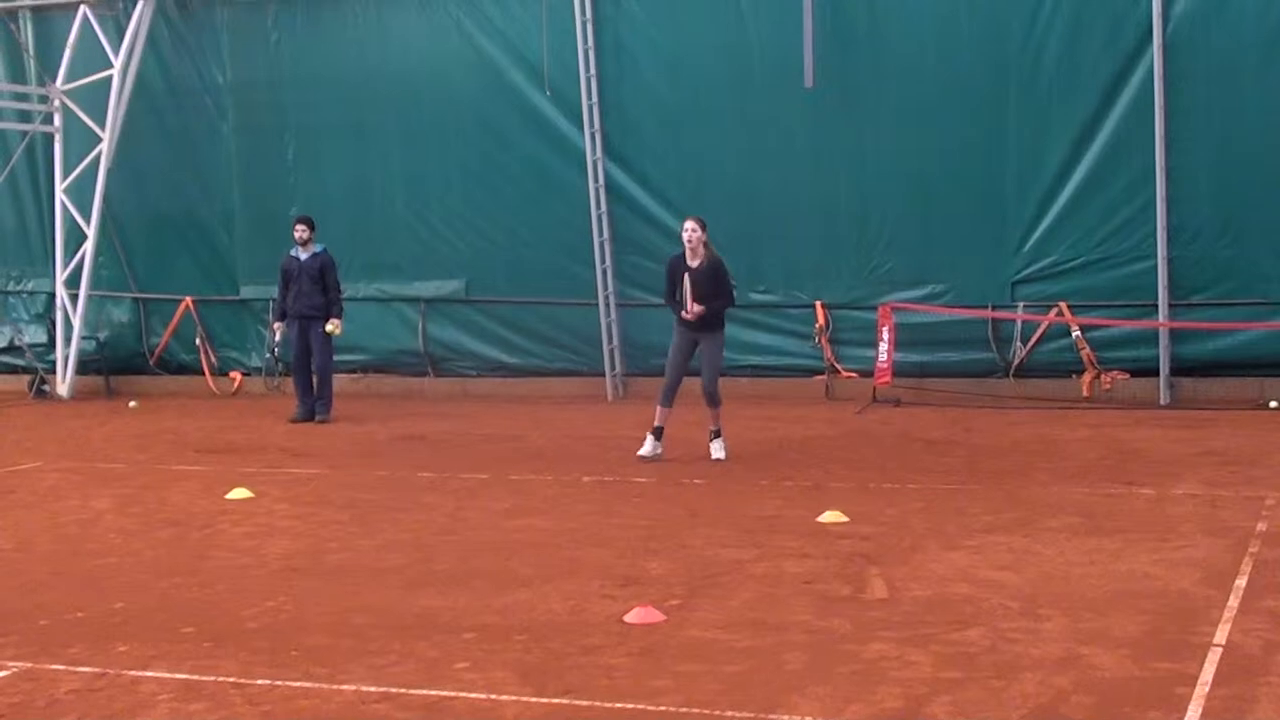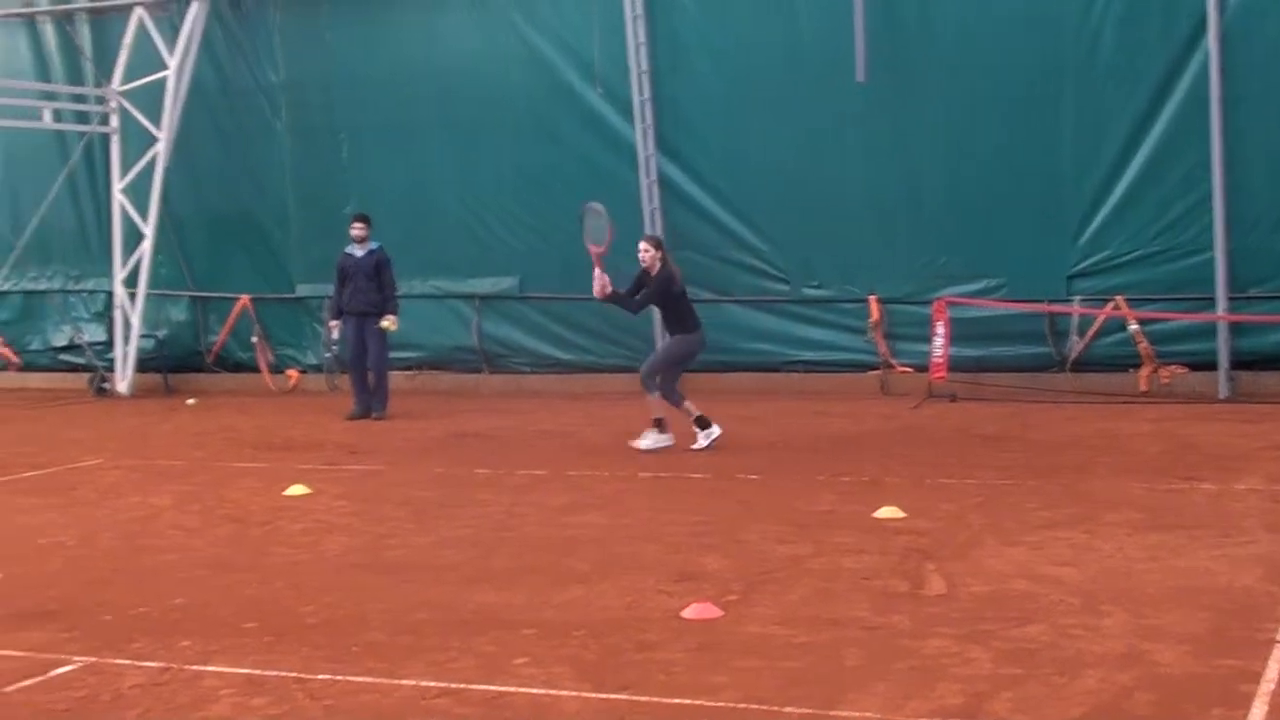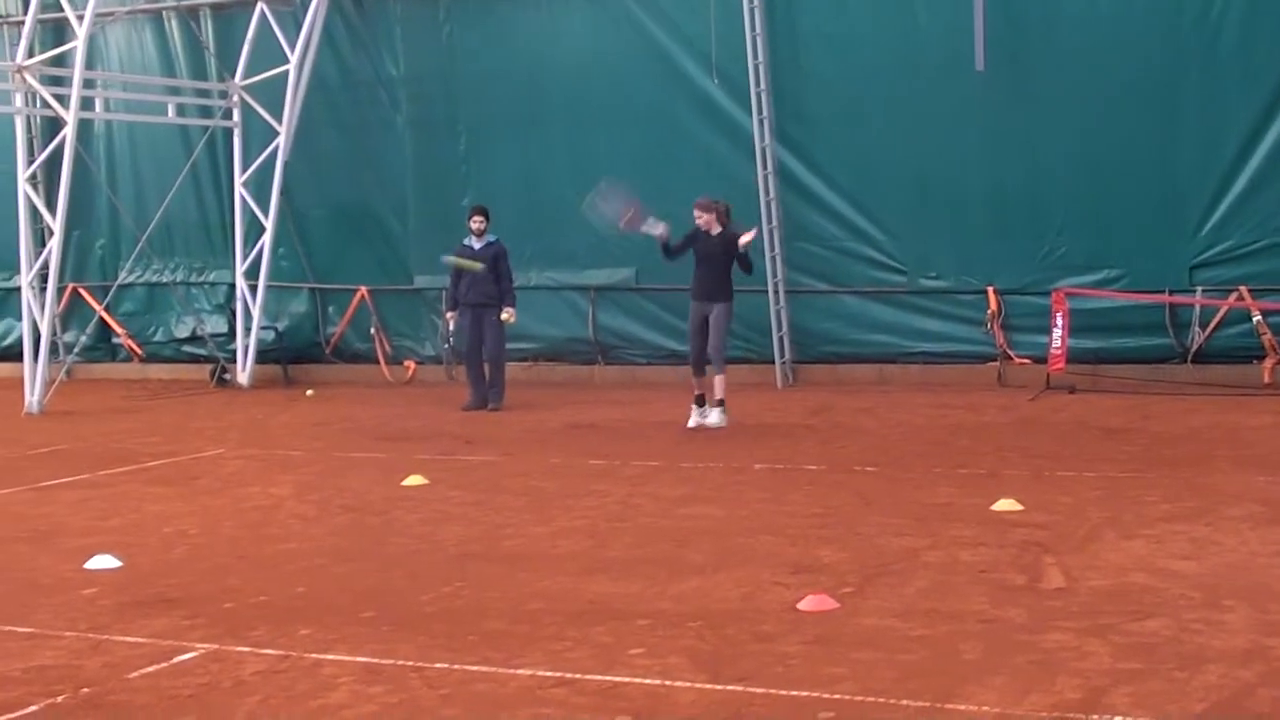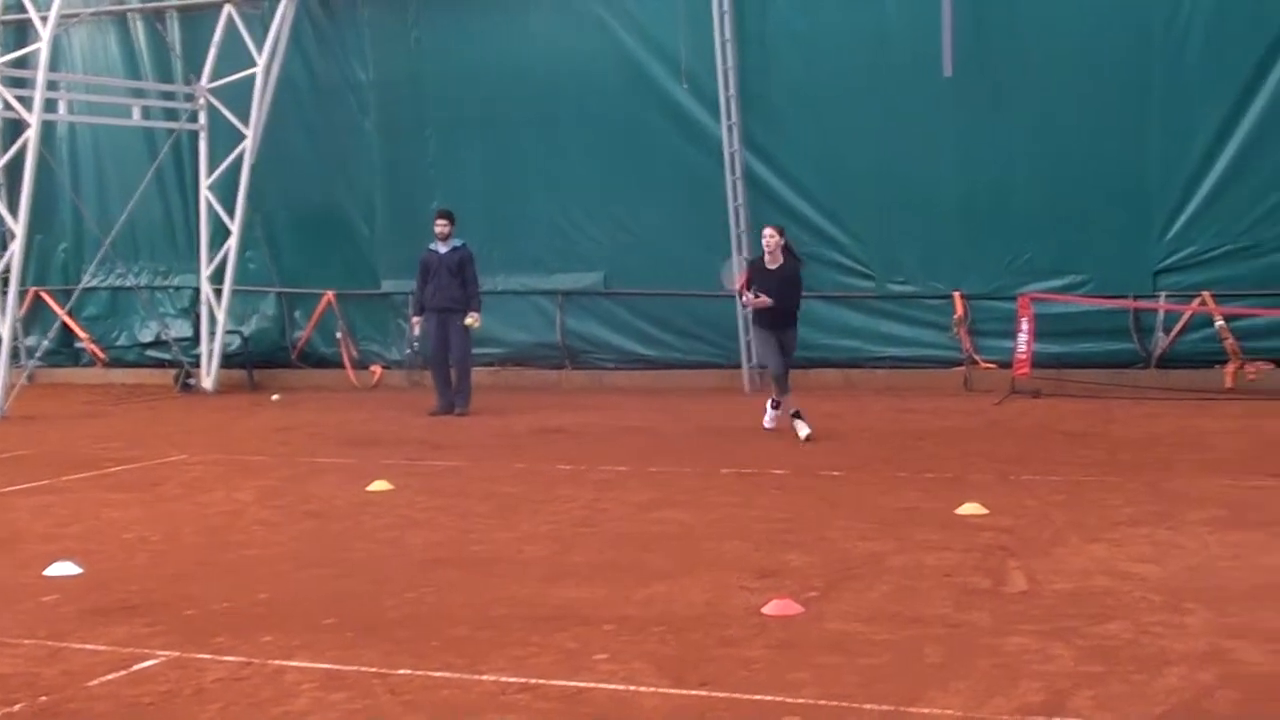
dt=0.7s
person 1, frame 1
left shoulder: (715, 264)
right shoulder: (674, 263)
left elbow: (729, 300)
right elbow: (669, 298)
left wrist: (705, 310)
right wrist: (682, 312)
left hip: (713, 332)
right hip: (685, 329)
left knee: (709, 387)
right knee: (671, 383)
left ankle: (716, 439)
right ankle: (654, 440)
person 1, frame 2
left shoulder: (664, 277)
right shoulder: (646, 274)
left elbow: (635, 307)
right elbow: (627, 297)
left wrist: (609, 294)
right wrist: (606, 292)
left hip: (689, 338)
right hip: (682, 336)
left knee: (646, 374)
right knee: (668, 390)
left ankle: (659, 431)
right ankle: (706, 429)
person 1, frame 3
left shoulder: (731, 237)
right shoulder: (695, 235)
left elbow: (748, 269)
right elbow: (671, 256)
left wrist: (742, 249)
right wrist: (663, 238)
left hip: (721, 303)
right hip: (698, 302)
left knee: (715, 352)
right knee: (696, 357)
left ankle: (719, 409)
right ankle: (700, 406)
person 1, frame 4
left shoulder: (792, 269)
right shoulder: (754, 266)
left elbow: (792, 303)
right elbow: (746, 294)
left wrist: (770, 302)
right wrist: (746, 298)
left hip: (787, 329)
right hip: (763, 329)
left knee: (782, 374)
right knee: (776, 370)
left ankle: (775, 404)
right ankle: (797, 419)
person 2, frame 1
left shoulder: (323, 258)
right shoulder: (288, 261)
left elbow: (333, 290)
right elbow: (282, 292)
left wrist: (336, 315)
right wrist: (278, 318)
left hip: (319, 320)
right hip: (296, 320)
left knee: (322, 364)
right knee: (299, 364)
left ankle: (322, 409)
right ankle: (305, 408)
person 2, frame 2
left shoulder: (379, 255)
right shoulder: (345, 258)
left elbow: (388, 287)
right elbow: (339, 289)
left wrist: (391, 312)
right wrist: (335, 316)
left hip: (374, 317)
right hip: (352, 317)
left knee: (378, 360)
right knee: (355, 361)
left ankle: (379, 405)
right ankle: (362, 405)
person 2, frame 3
left shoulder: (497, 248)
right shoulder: (461, 250)
left elbow: (506, 279)
right elbow: (454, 282)
left wrist: (509, 304)
right wrist: (450, 308)
left hip: (491, 308)
right hip: (467, 309)
left knee: (494, 352)
right knee: (471, 353)
left ankle: (495, 397)
right ankle: (478, 396)
person 2, frame 4
left shoulder: (463, 252)
right shoulder: (427, 255)
left elbow: (471, 283)
right elbow: (421, 286)
left wrist: (474, 309)
right wrist: (417, 313)
left hip: (457, 313)
right hip: (434, 314)
left knee: (460, 357)
right knee: (436, 358)
left ankle: (462, 401)
right ankle: (445, 401)
